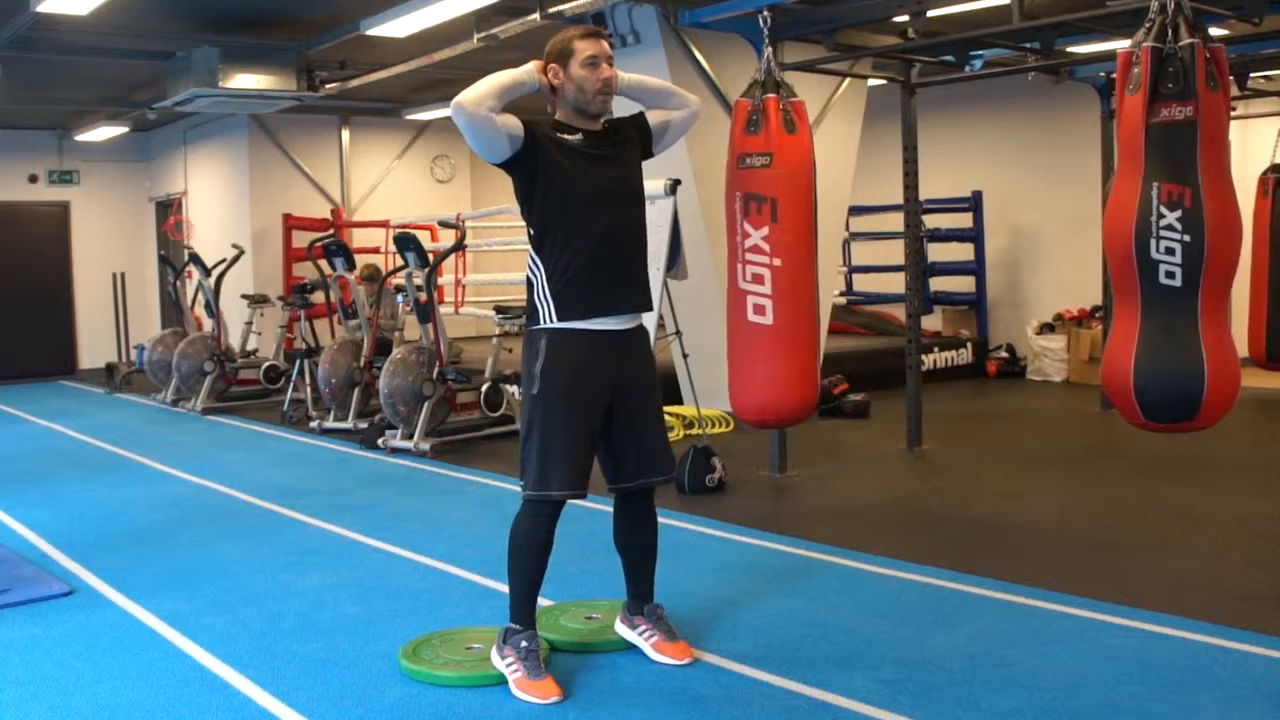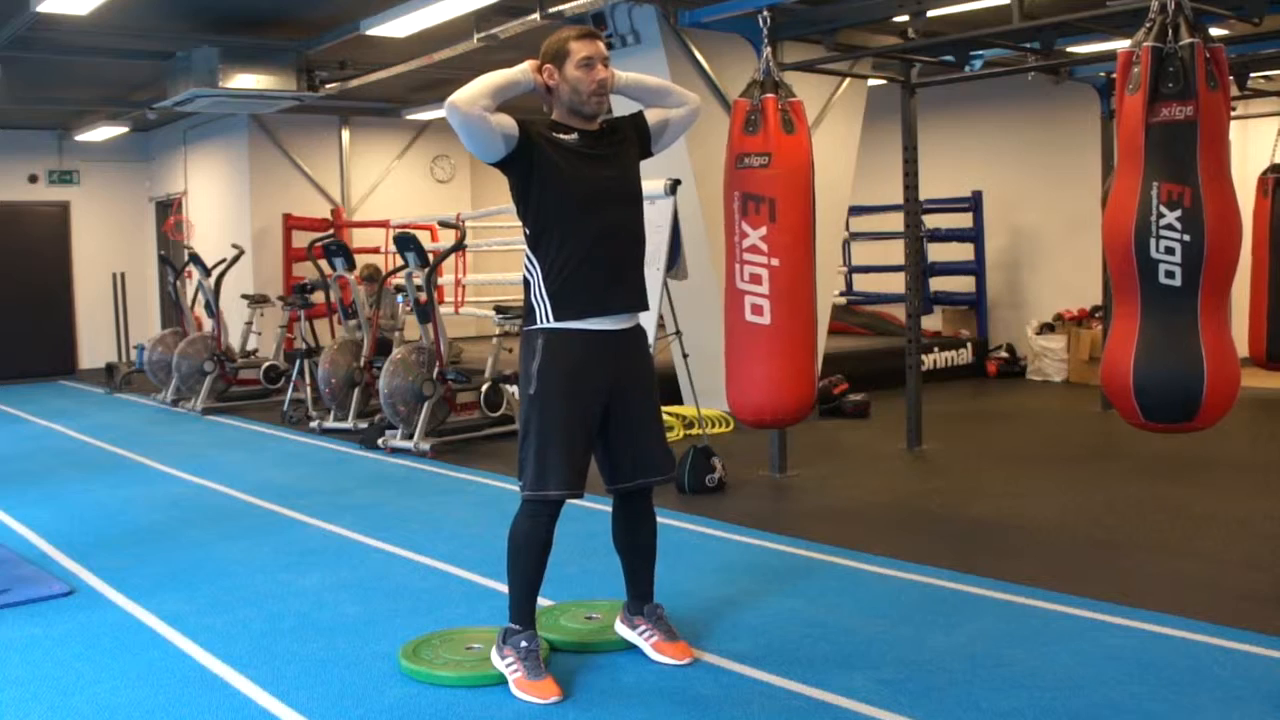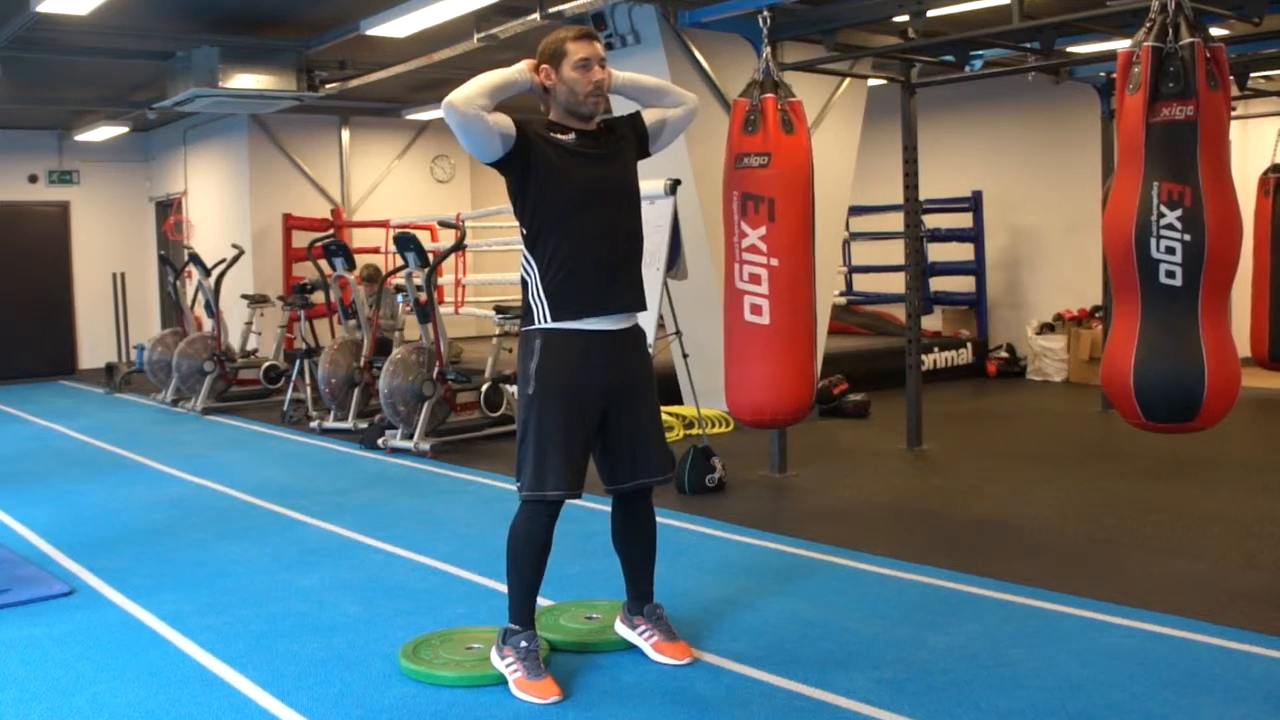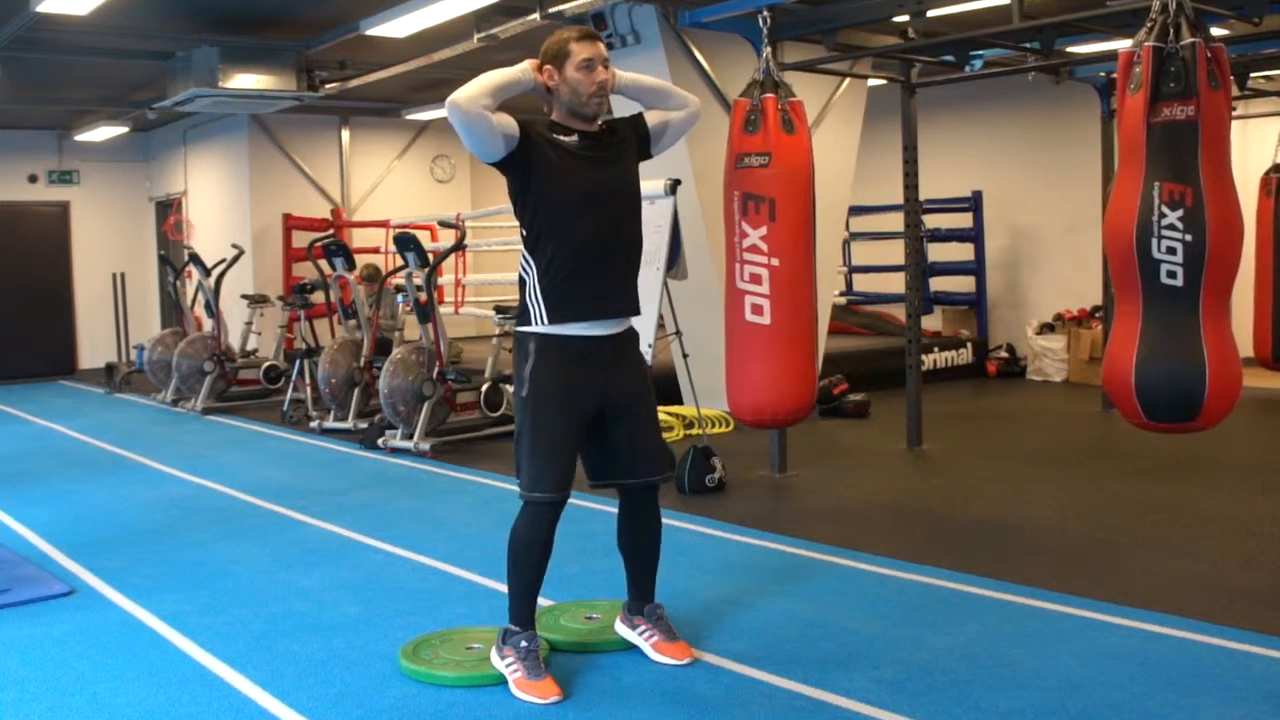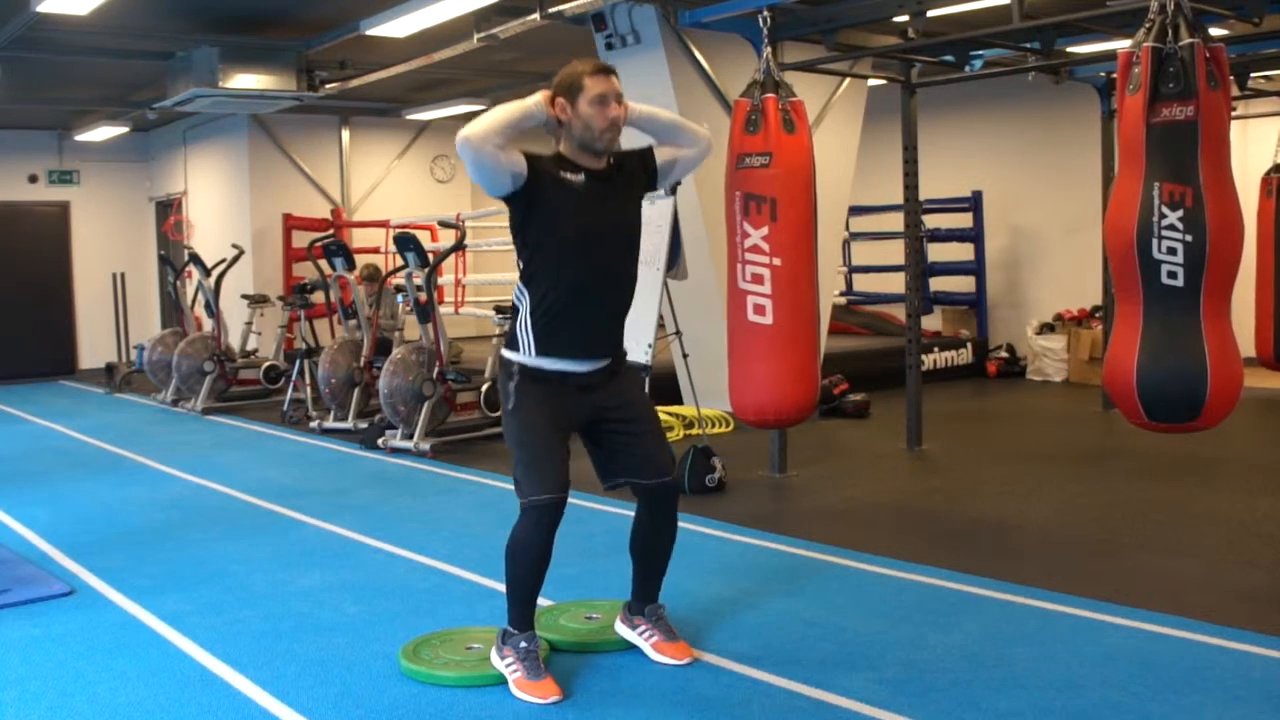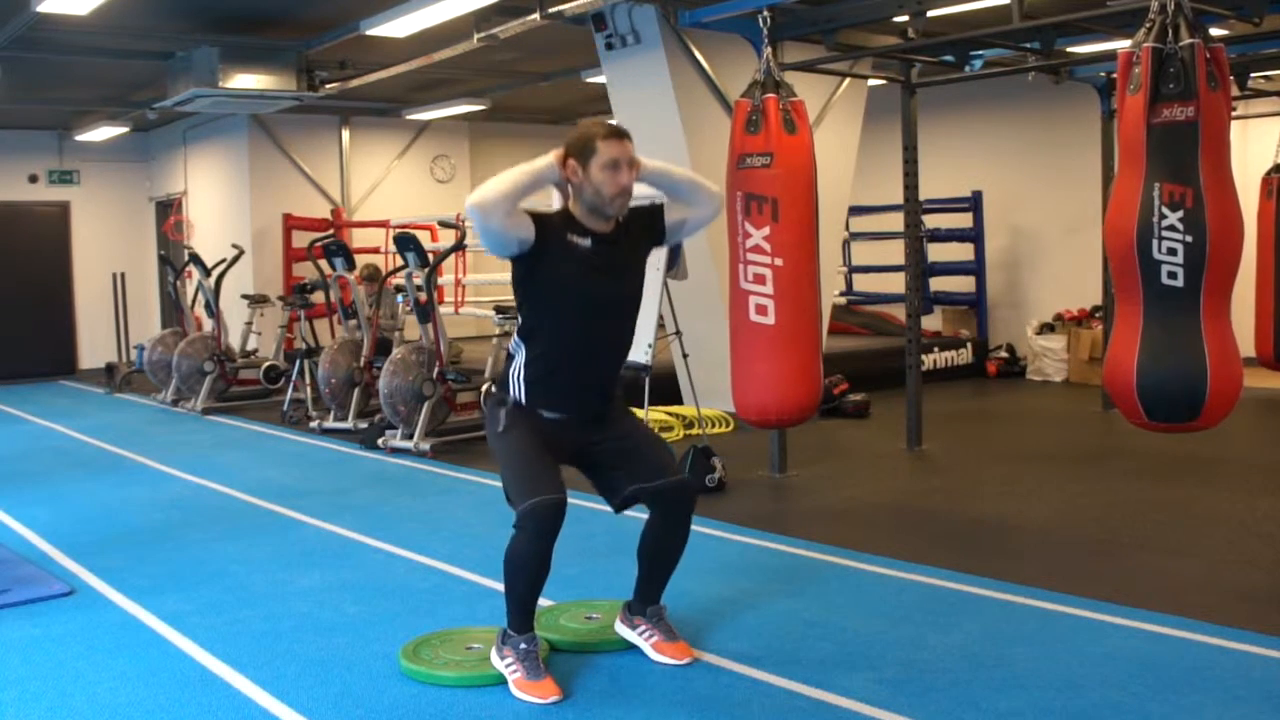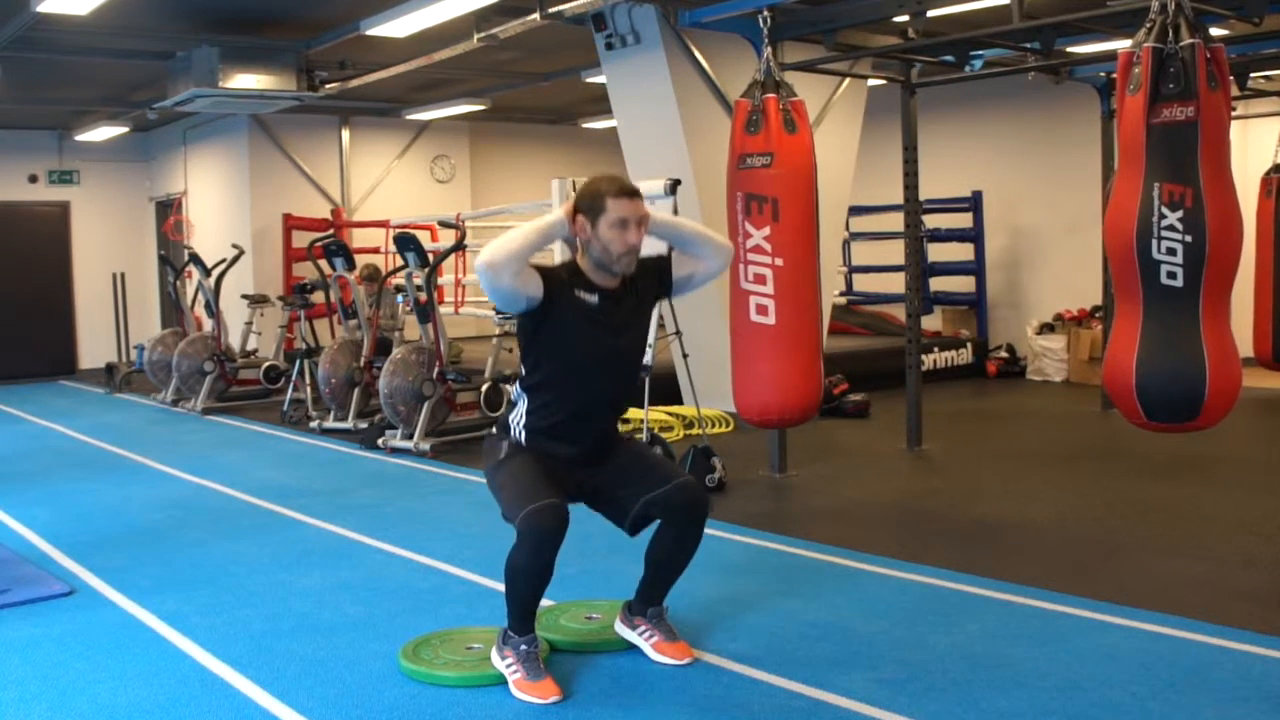
dt=0.3s
person 1, frame 1
left shoulder: (627, 136)
right shoulder: (534, 142)
left elbow: (688, 105)
right elbow: (468, 109)
left wrist: (622, 82)
right wrist: (528, 75)
left hip: (628, 338)
right hip: (564, 342)
left knee: (639, 482)
right knee: (546, 493)
left ankle: (640, 611)
right ankle: (516, 638)
person 1, frame 2
left shoulder: (626, 136)
right shoulder: (530, 143)
left elbow: (688, 102)
right elbow: (462, 108)
left wrist: (620, 79)
right wrist: (524, 75)
left hip: (626, 338)
right hip: (561, 343)
left knee: (637, 482)
right knee: (545, 494)
left ankle: (640, 611)
right ankle: (517, 638)
person 1, frame 3
left shoulder: (623, 136)
right shoulder: (527, 142)
left elbow: (687, 102)
right elbow: (459, 108)
left wrist: (618, 81)
right wrist: (520, 74)
left hip: (625, 338)
right hip: (560, 342)
left knee: (636, 483)
right knee: (544, 493)
left ankle: (640, 611)
right ankle: (517, 639)
person 1, frame 4
left shoulder: (624, 138)
right shoulder: (528, 143)
left elbow: (690, 106)
right elbow: (462, 106)
left wrist: (621, 81)
right wrist: (524, 73)
left hip: (618, 343)
right hip: (554, 346)
left knee: (641, 484)
right knee: (544, 496)
left ankle: (641, 612)
right ankle: (516, 639)
person 1, frame 5
left shoulder: (631, 173)
right shoulder: (535, 177)
left elbow: (698, 142)
right elbow: (472, 143)
left wrist: (632, 112)
right wrist: (534, 106)
left hip: (608, 371)
right hip: (538, 374)
left knee: (661, 485)
right knee: (545, 502)
left ankle: (641, 613)
right ankle: (516, 640)
person 1, frame 6
left shoulder: (638, 228)
right shoulder: (542, 235)
left elbow: (710, 200)
right elbow: (482, 208)
left wrist: (645, 167)
right wrist: (546, 167)
left hip: (600, 410)
right hip: (528, 411)
left knee: (674, 492)
right knee: (542, 511)
left ankle: (642, 613)
right ankle: (515, 641)
person 1, frame 7
left shoulder: (644, 280)
right shoulder: (549, 288)
left elbow: (719, 254)
right elbow: (490, 266)
left wrist: (654, 220)
right wrist: (556, 221)
left hip: (603, 449)
right hip: (527, 451)
left knee: (687, 501)
right knee: (544, 521)
left ankle: (642, 614)
right ankle: (516, 642)
